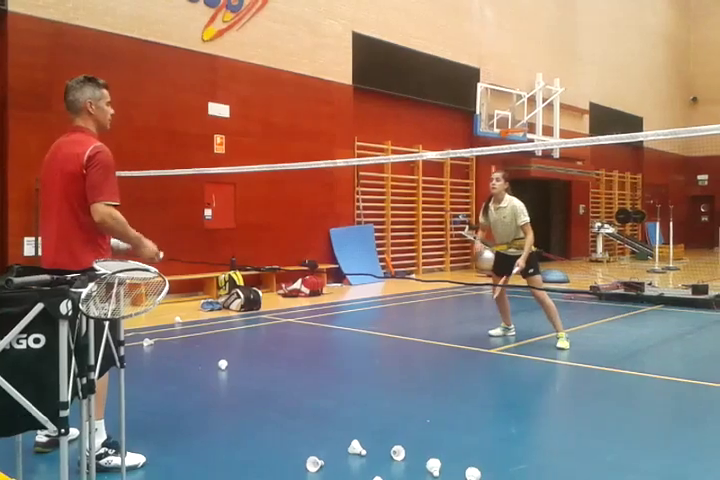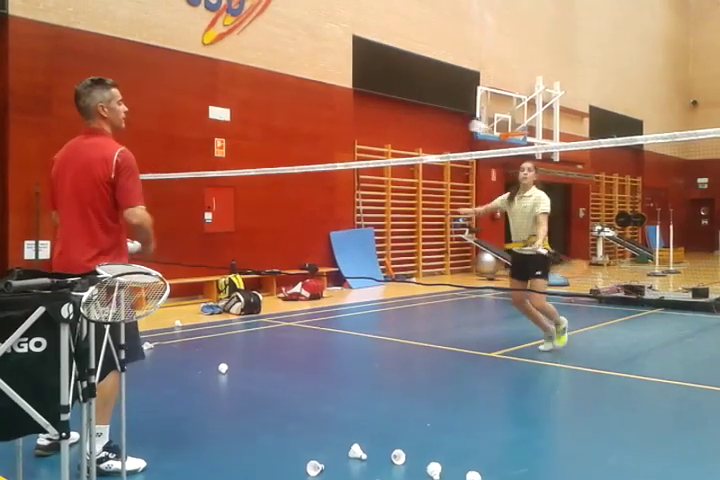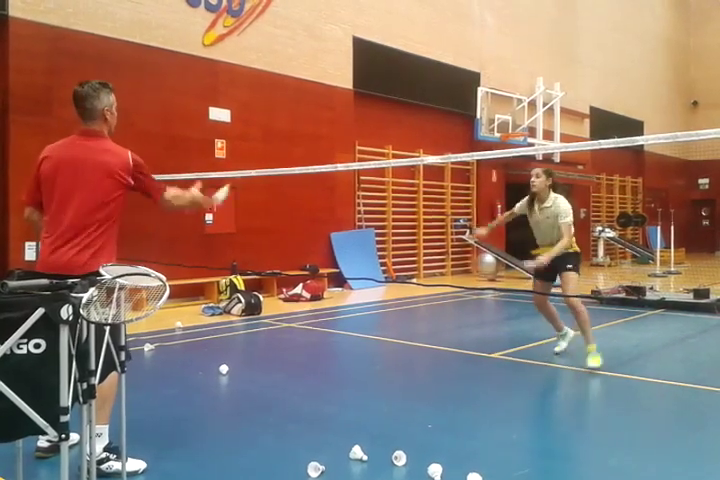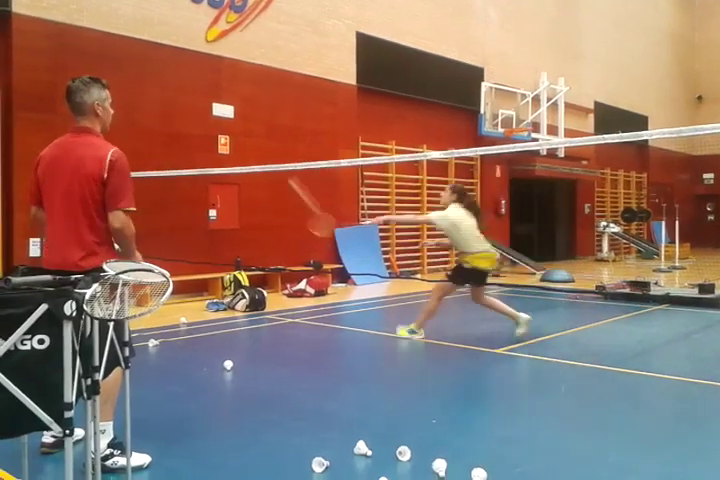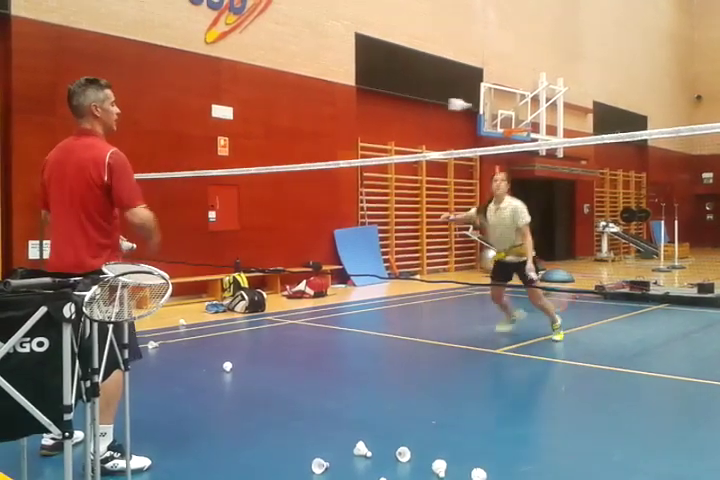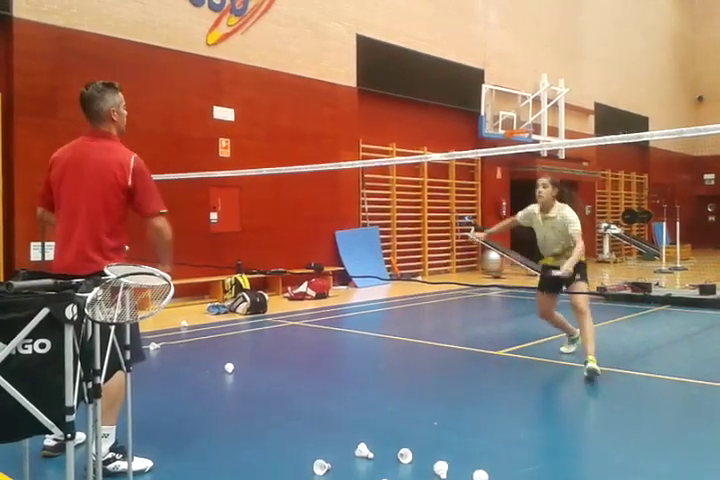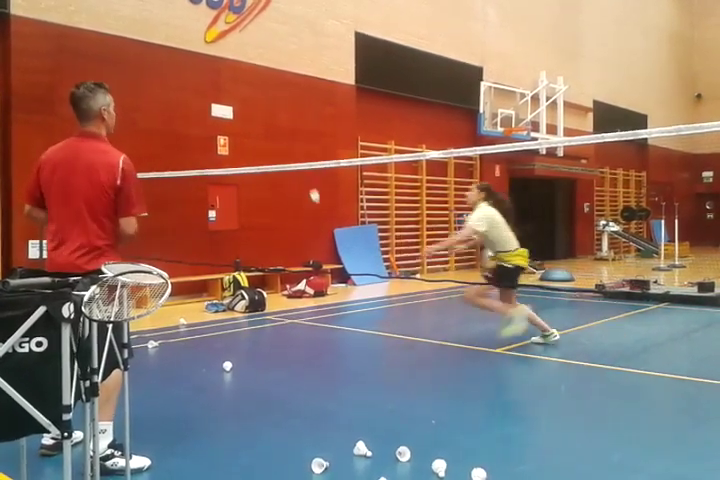
dt=0.7s
person 1, frame 1
left shoulder: (56, 150)
right shoulder: (95, 152)
right elbow: (102, 214)
left wrist: (114, 240)
right wrist: (138, 242)
left hip: (57, 266)
right hip: (85, 269)
left ankle: (49, 429)
right ankle: (98, 446)
person 1, frame 2
left shoulder: (63, 155)
right shoulder: (118, 156)
left elbow: (58, 216)
right elbow: (136, 218)
right wrist: (148, 243)
left hip: (66, 270)
right knee: (110, 360)
left ankle: (49, 432)
right ankle: (99, 450)
person 1, frame 3
left shoulder: (49, 154)
right shoulder: (124, 160)
left elbow: (31, 213)
right elbow: (168, 198)
right wrist: (195, 197)
left hip: (51, 272)
right hip: (92, 274)
right knee: (107, 362)
left ankle: (49, 434)
person 1, frame 4
left shoulder: (47, 154)
right shoulder: (110, 157)
left elbow: (37, 214)
right elbow: (119, 223)
right wrist: (133, 256)
left hip: (55, 269)
right hip: (95, 271)
right knee: (111, 358)
left ankle: (54, 430)
right ankle: (105, 446)
person 1, frame 5
left shoulder: (54, 156)
right shoulder: (109, 156)
left elbow: (49, 215)
right elbow: (138, 216)
right wrist: (152, 237)
left hip: (60, 271)
right hip: (98, 274)
right knee: (114, 361)
left ankle: (55, 434)
right ankle: (104, 450)
person 1, frame 6
left shoulder: (62, 157)
right shoulder: (129, 163)
left elbow: (44, 212)
right elbow: (158, 224)
right wrist: (165, 264)
left hip: (63, 272)
right hip: (104, 275)
right knee: (118, 360)
left ankle: (58, 434)
right ankle: (107, 450)
person 1, frame 7
left shoulder: (50, 157)
right shoulder: (117, 162)
left elbow: (32, 210)
right elbow: (128, 228)
right wrist: (103, 233)
left hip: (58, 271)
right hip: (98, 273)
right knee: (111, 360)
left ankle: (54, 433)
right ankle: (104, 448)
person 2, frame 1
left shoulder: (516, 205)
right shoulder: (487, 206)
left elbow: (529, 234)
right elbow: (482, 229)
left wrist: (523, 258)
right wrist: (478, 241)
left hip: (523, 252)
right hip: (502, 252)
left knee: (539, 294)
right knee: (498, 291)
left ankle: (561, 334)
right ankle: (508, 326)
person 2, frame 2
left shoulder: (541, 197)
right shoulder: (511, 197)
left elbow: (542, 222)
right elbow: (486, 208)
left wrist: (540, 241)
right wrist: (470, 211)
left hip: (538, 253)
right hip: (519, 253)
left knee: (537, 303)
right knee: (518, 301)
left ankle: (559, 323)
right ankle: (551, 335)
person 2, frame 3
left shoulder: (561, 204)
right shoulder: (528, 202)
left elbow: (567, 238)
right elbow: (510, 214)
left wrist: (548, 256)
right wrist: (488, 228)
left hip: (566, 253)
right hip: (544, 255)
left knee: (572, 300)
right knee: (539, 301)
left ankle: (591, 349)
right ankle: (563, 333)
person 2, frame 4
left shoulder: (447, 214)
right shoulder: (464, 212)
left elbow: (416, 219)
left wrist: (387, 218)
right wrist: (443, 242)
left hip: (474, 262)
right hip: (485, 259)
left knee: (438, 293)
right knee: (478, 297)
left ankle: (415, 329)
right ankle: (518, 317)
person 2, frame 5
left shoulder: (517, 206)
right shoulder: (487, 208)
left elbow: (526, 234)
right elbow: (466, 217)
left wrist: (529, 260)
right wrist: (452, 217)
left hip: (521, 257)
right hip: (502, 257)
left knee: (537, 300)
right knee: (496, 297)
left ankle: (556, 322)
right ankle: (512, 316)
person 2, frame 6
left shoulder: (566, 213)
right shoulder: (532, 212)
left elbow: (579, 245)
right elbow: (510, 222)
left wrist: (569, 264)
right wrist: (486, 233)
left hip: (572, 263)
right hip: (550, 263)
left knee: (581, 306)
right knee: (545, 312)
left ankle: (590, 361)
right ankle: (573, 333)
person 2, frame 7
left shoulder: (482, 213)
right shoulder: (487, 211)
left elbow: (461, 236)
right elbow: (483, 238)
left wrist: (434, 248)
right wrist: (468, 243)
left hip: (511, 261)
right hip: (511, 259)
left knee: (470, 296)
right knee: (507, 304)
left ankle: (515, 314)
right ankle: (548, 332)
